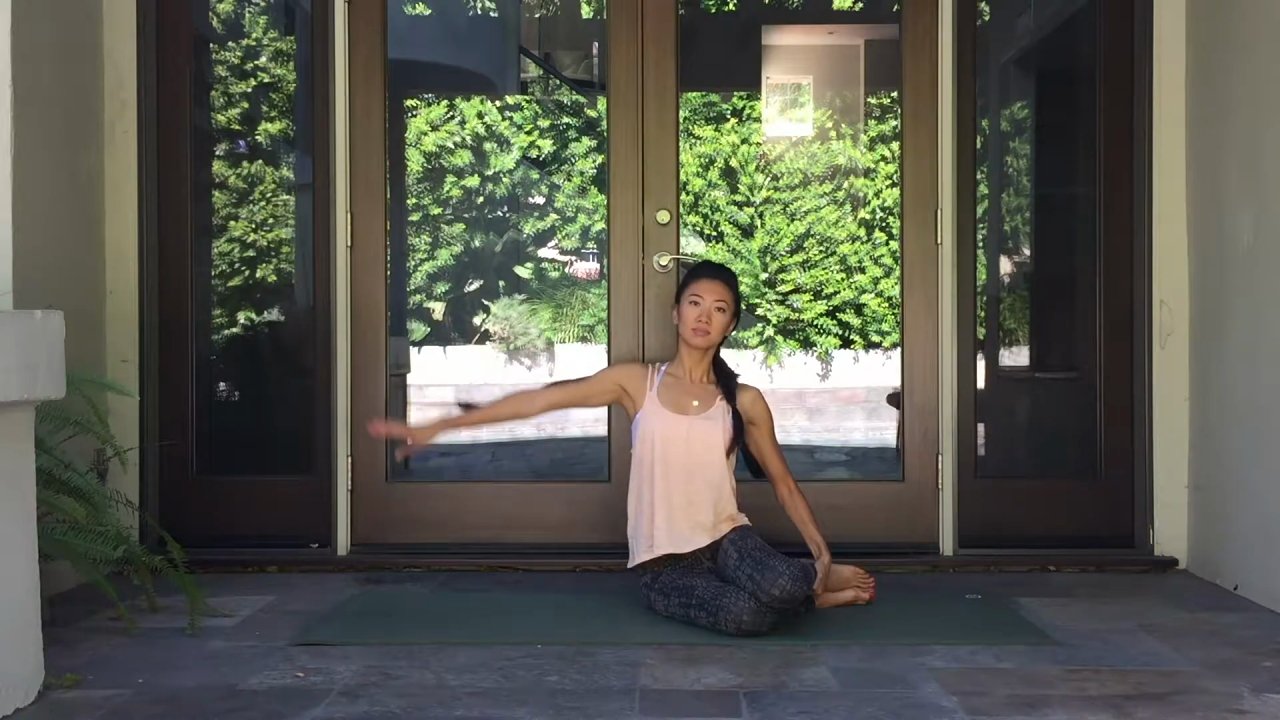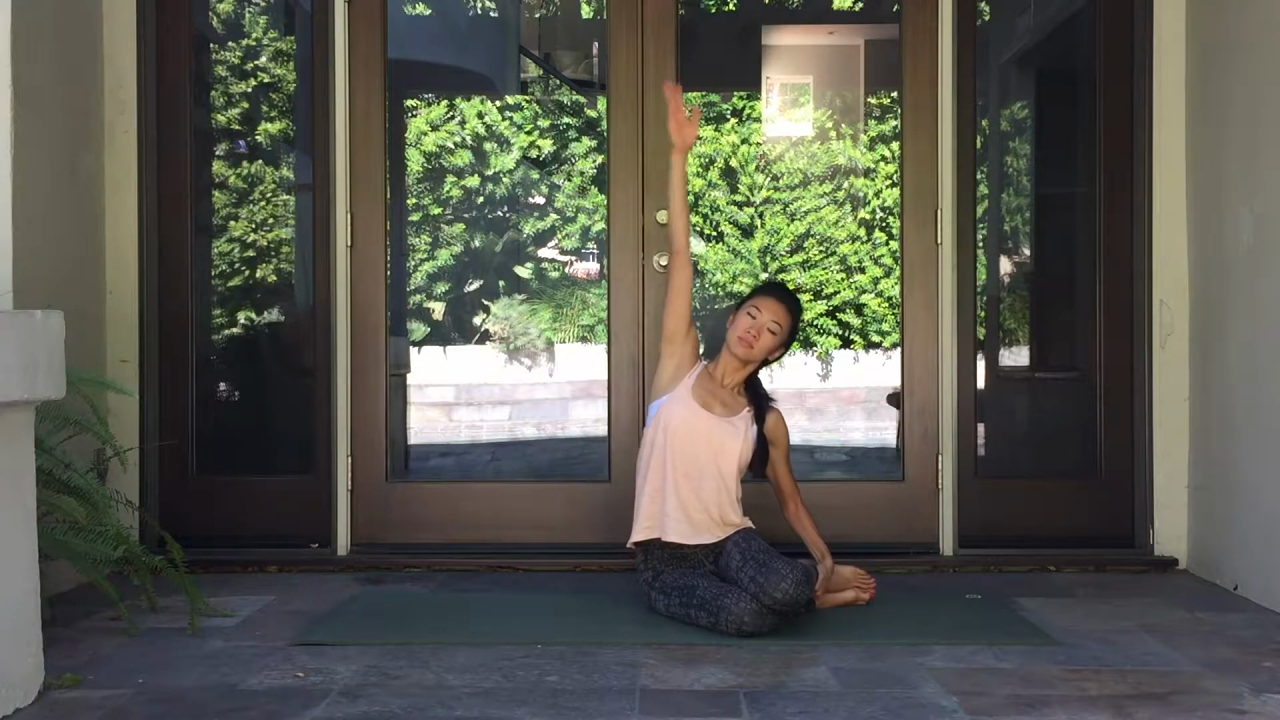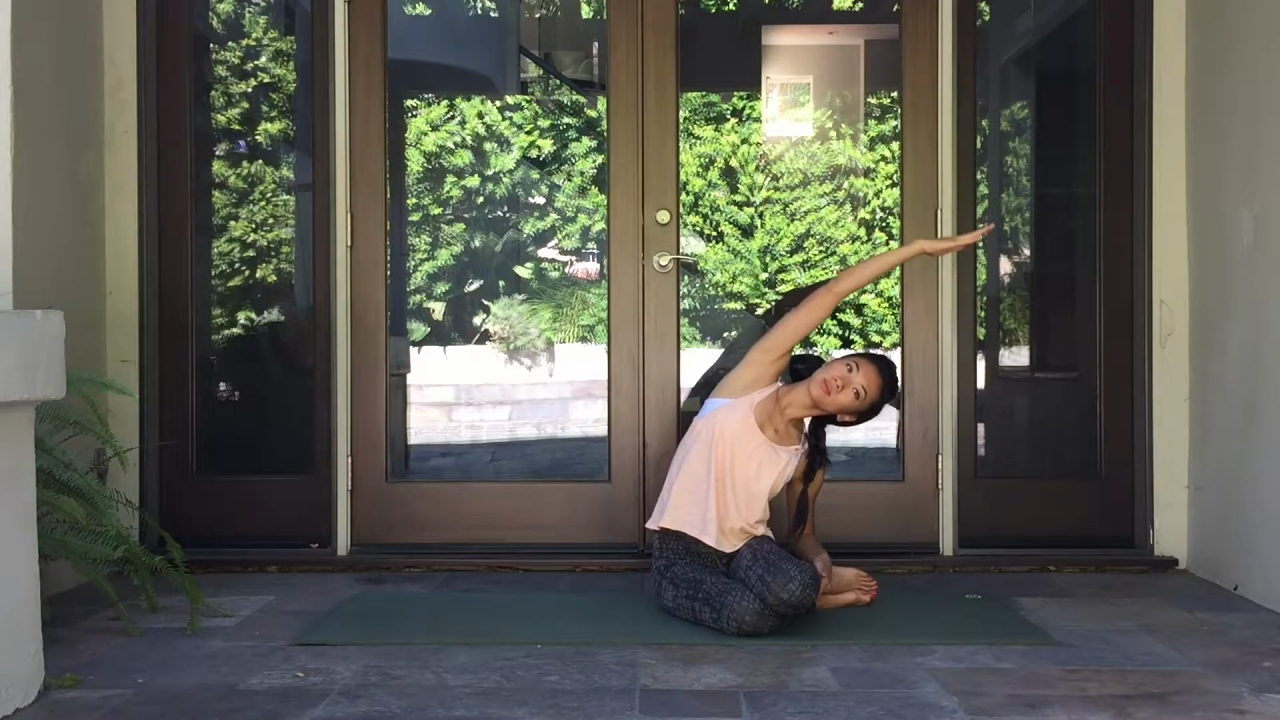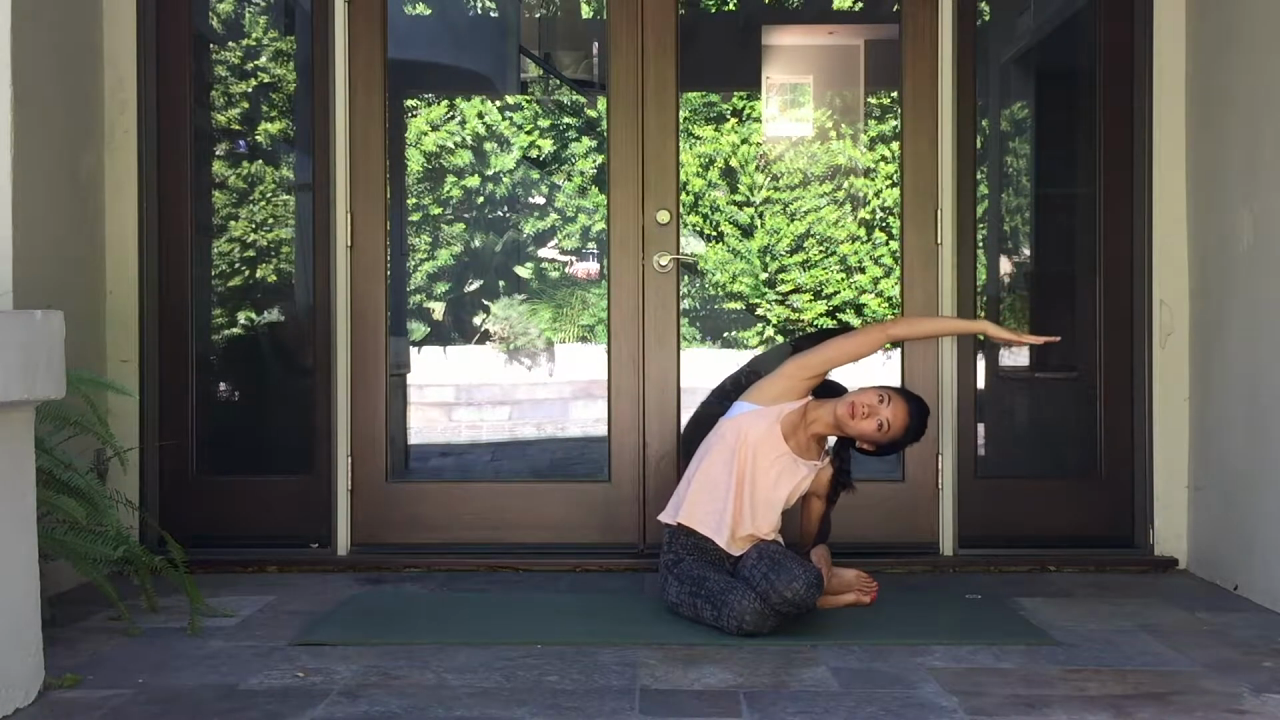
dt=1s
person 1, frame 1
left shoulder: (744, 401)
right shoulder: (636, 381)
left elbow: (783, 482)
right elbow: (538, 400)
left wrist: (823, 553)
right wrist: (439, 426)
left hip: (727, 539)
right hip: (662, 564)
left knee: (783, 585)
right knee: (745, 614)
left ankle: (815, 578)
right ankle: (814, 592)
person 1, frame 2
left shoulder: (767, 421)
right shoulder: (680, 366)
left elbow: (790, 500)
right elbow: (680, 253)
left wrist: (825, 561)
right wrist: (679, 154)
left hip: (730, 540)
right hip: (666, 556)
left knee: (785, 588)
right knee: (745, 617)
left ankle: (817, 582)
right ankle: (812, 591)
person 1, frame 3
left shoulder: (807, 459)
right shoulder: (757, 378)
left elbow: (803, 534)
right elbow: (831, 293)
left wrist: (821, 564)
right wrist: (919, 247)
left hip: (744, 547)
right hip: (680, 550)
left knee: (794, 588)
right knee: (748, 615)
left ankle: (814, 585)
right ankle: (815, 590)
person 1, frame 4
right shoulder: (789, 387)
left elbow: (811, 538)
right elbow: (885, 332)
left wrist: (818, 555)
right wrist: (982, 326)
left hip: (751, 551)
right hip: (690, 548)
left knee: (798, 586)
right knee: (749, 615)
left ankle: (816, 586)
right ankle: (819, 590)
